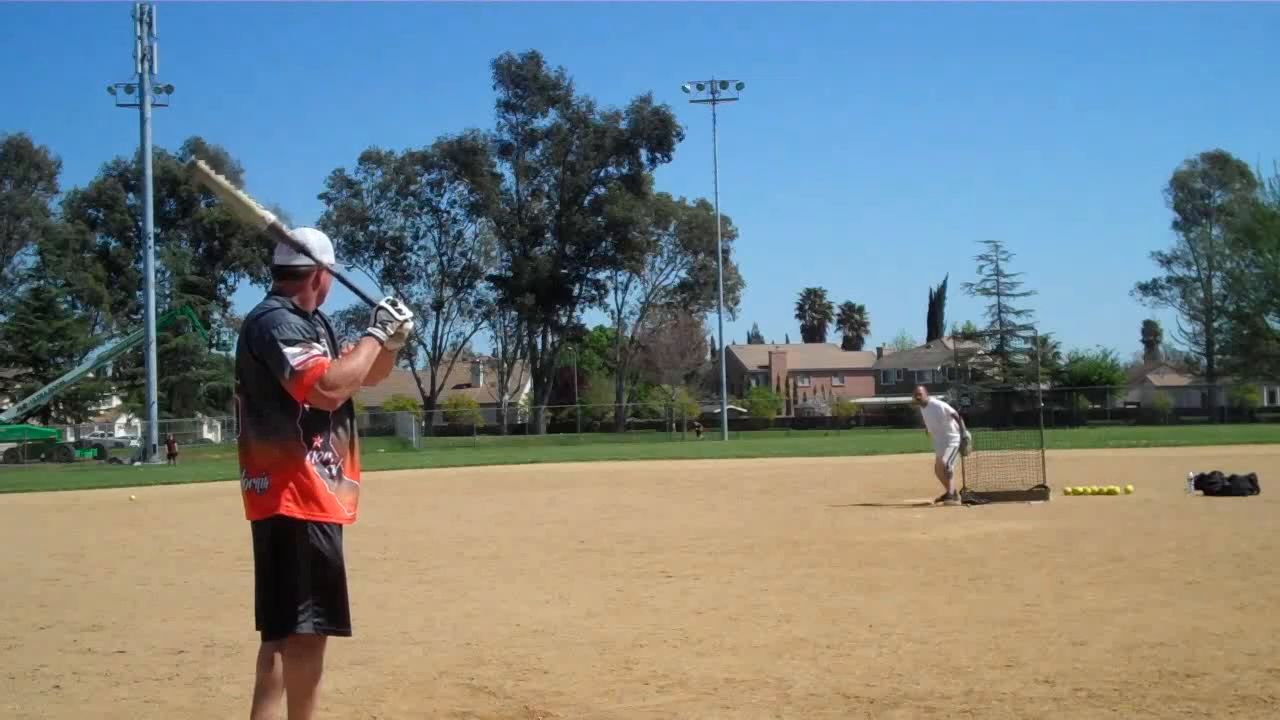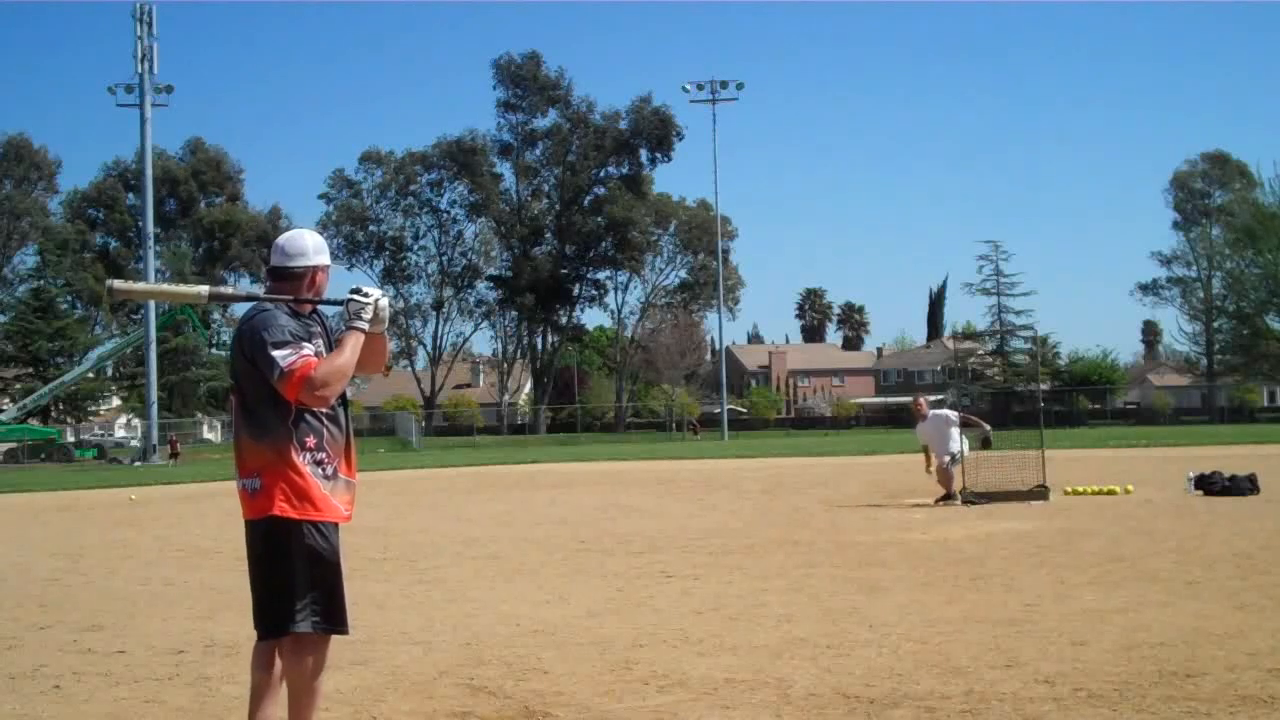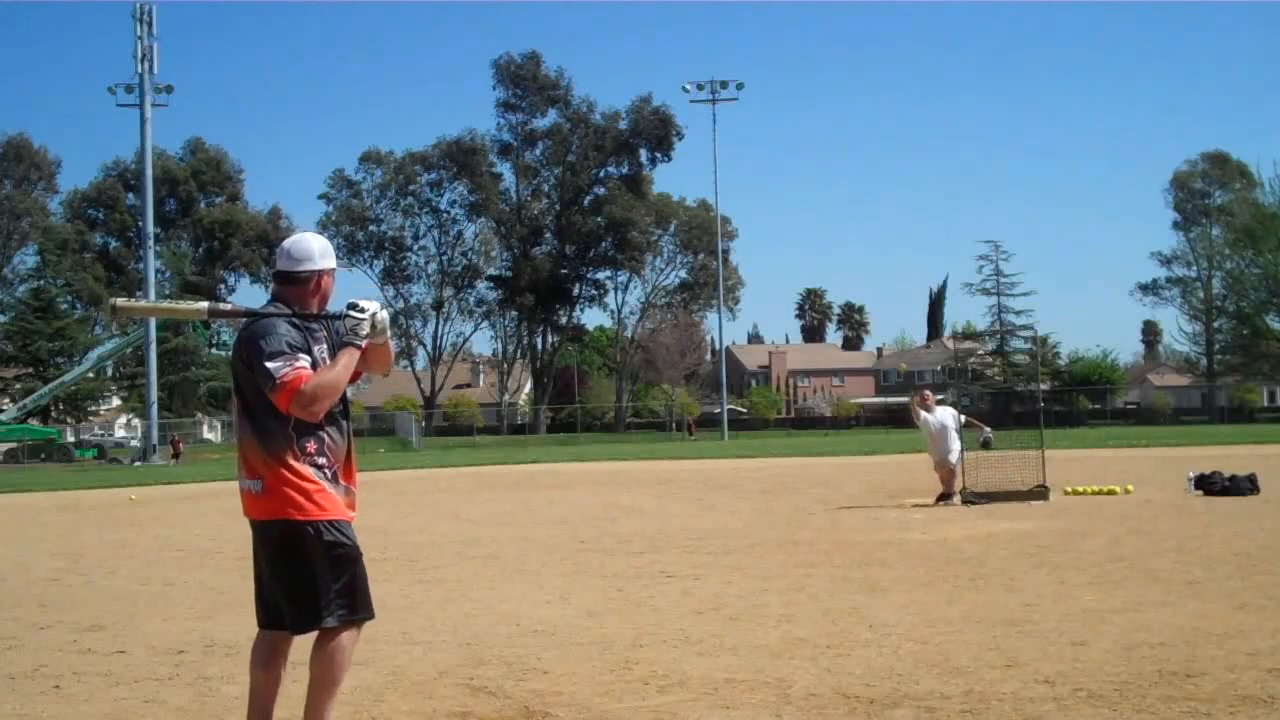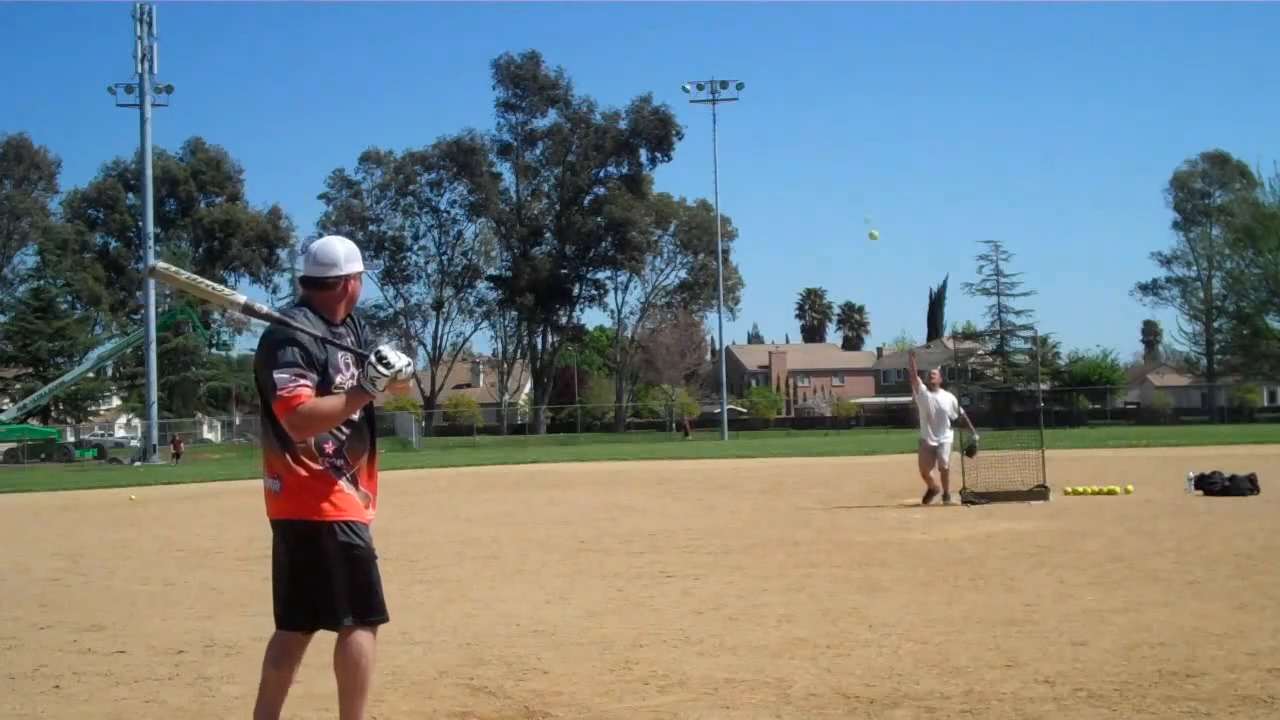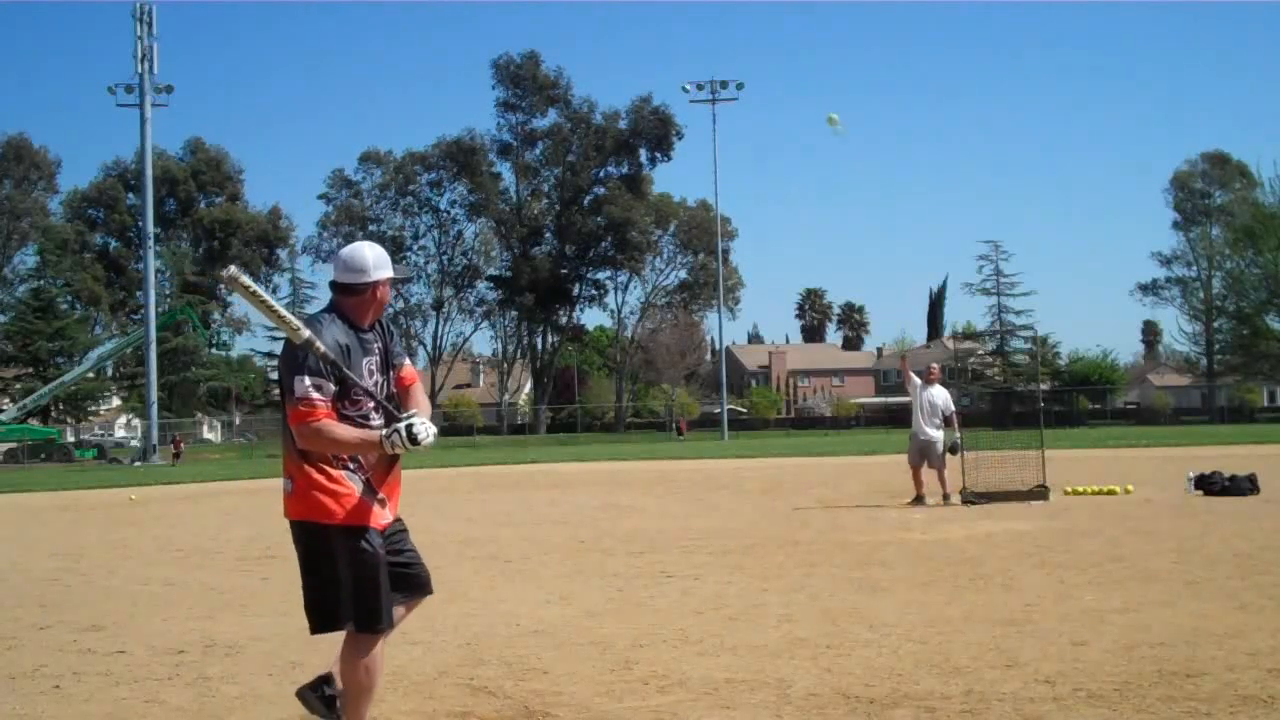
dt=1s
person 1, frame 1
left shoulder: (311, 322)
right shoulder: (274, 322)
left elbow: (366, 376)
right elbow: (328, 389)
left wrist: (390, 340)
right wrist: (376, 332)
left hip: (305, 496)
right hip: (295, 497)
left knee: (287, 625)
right knee: (307, 626)
person 1, frame 2
left shoulder: (312, 321)
right shoulder: (267, 323)
left elbow: (371, 364)
right elbow: (319, 388)
left wrist: (375, 324)
right wrist: (356, 324)
left hip: (302, 496)
right hip: (291, 497)
left knee: (281, 624)
right knee: (309, 626)
person 1, frame 3
left shoulder: (321, 326)
right shoulder: (268, 332)
left elbow: (379, 366)
right elbow: (311, 402)
left wrist: (377, 332)
right wrist: (353, 340)
left hip: (286, 501)
right hip: (298, 498)
left knee: (280, 622)
right knee: (343, 616)
person 1, frame 4
left shoulder: (351, 328)
right shoulder: (289, 337)
left elbow: (401, 386)
right elbow: (299, 421)
left wrist: (398, 369)
right wrist: (367, 387)
left hip: (324, 499)
right hip: (317, 501)
left knee: (297, 623)
right knee: (360, 619)
person 1, frame 5
left shoulder: (381, 331)
right shoulder: (319, 340)
left elbow: (411, 386)
right elbow: (310, 431)
left wrist: (418, 421)
right wrist: (386, 440)
left hip: (371, 500)
right hip: (332, 504)
left knee: (410, 588)
right knee: (369, 624)
